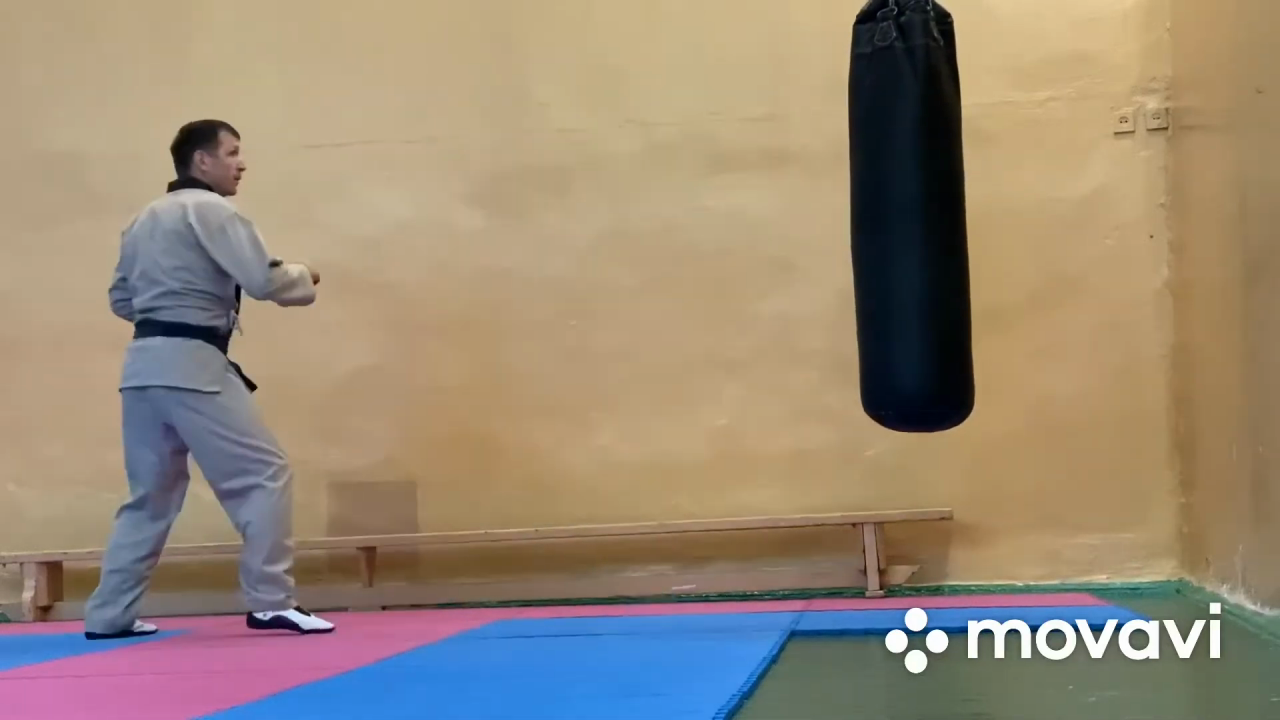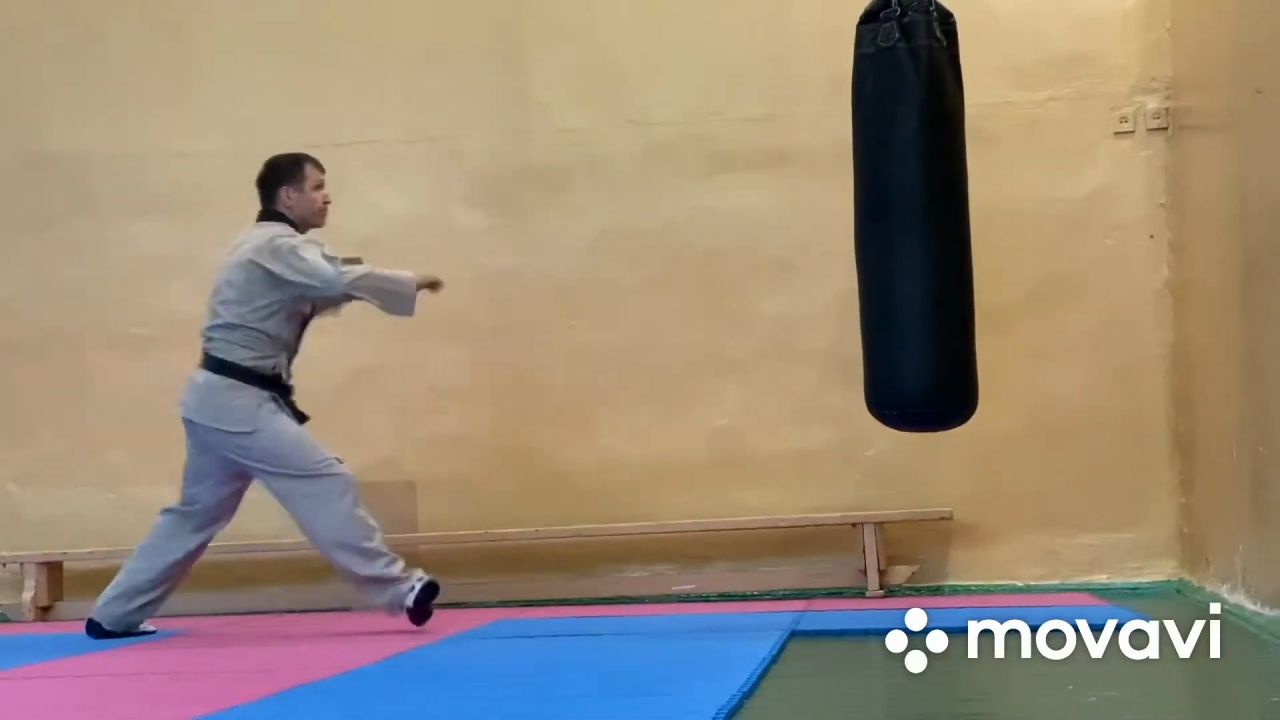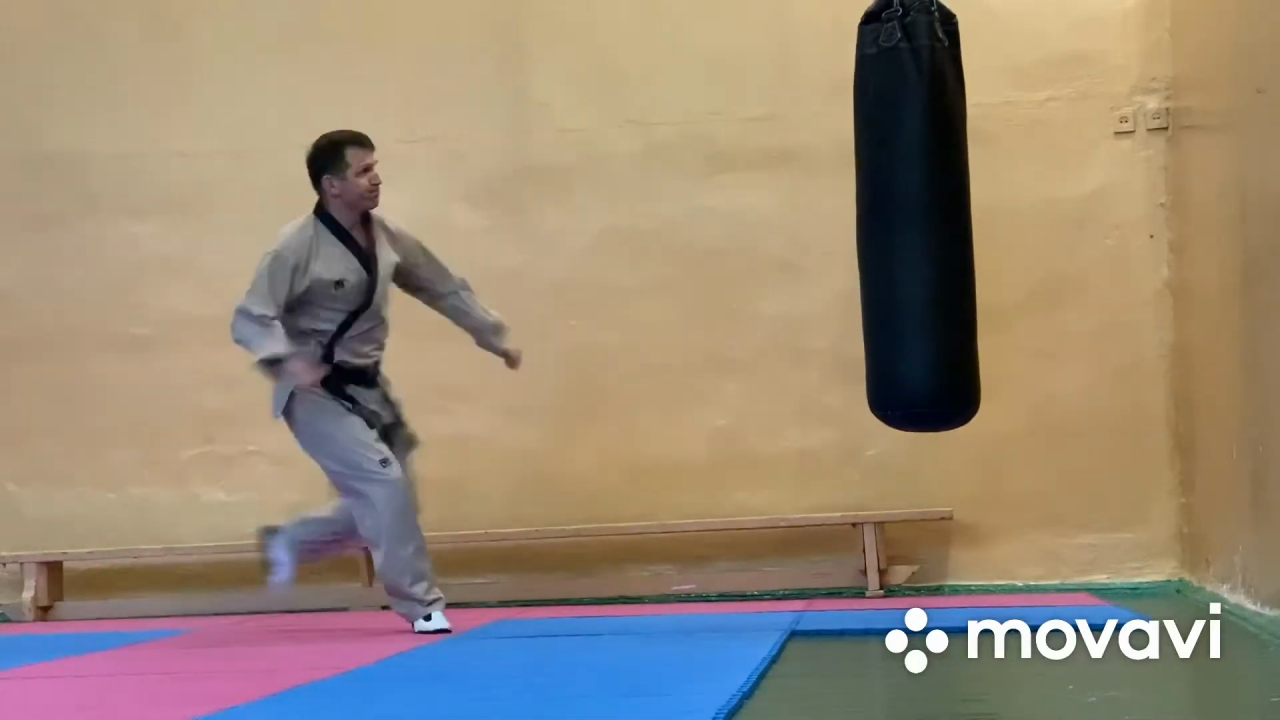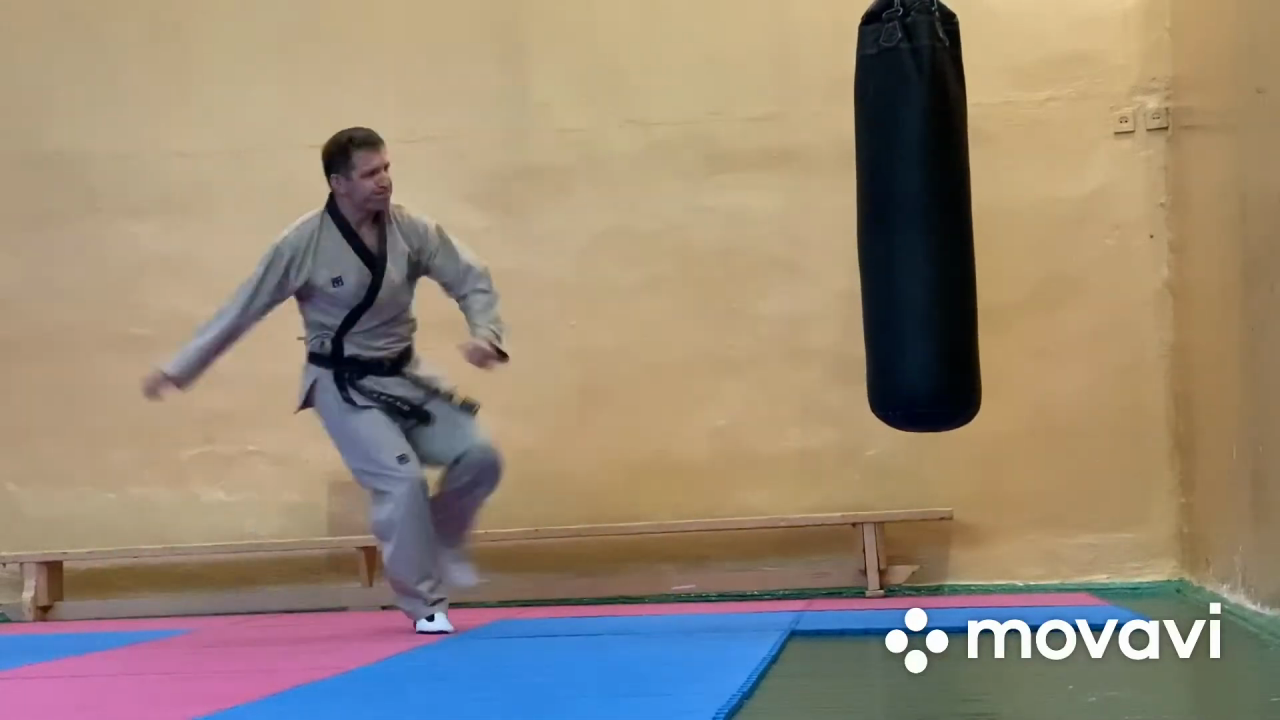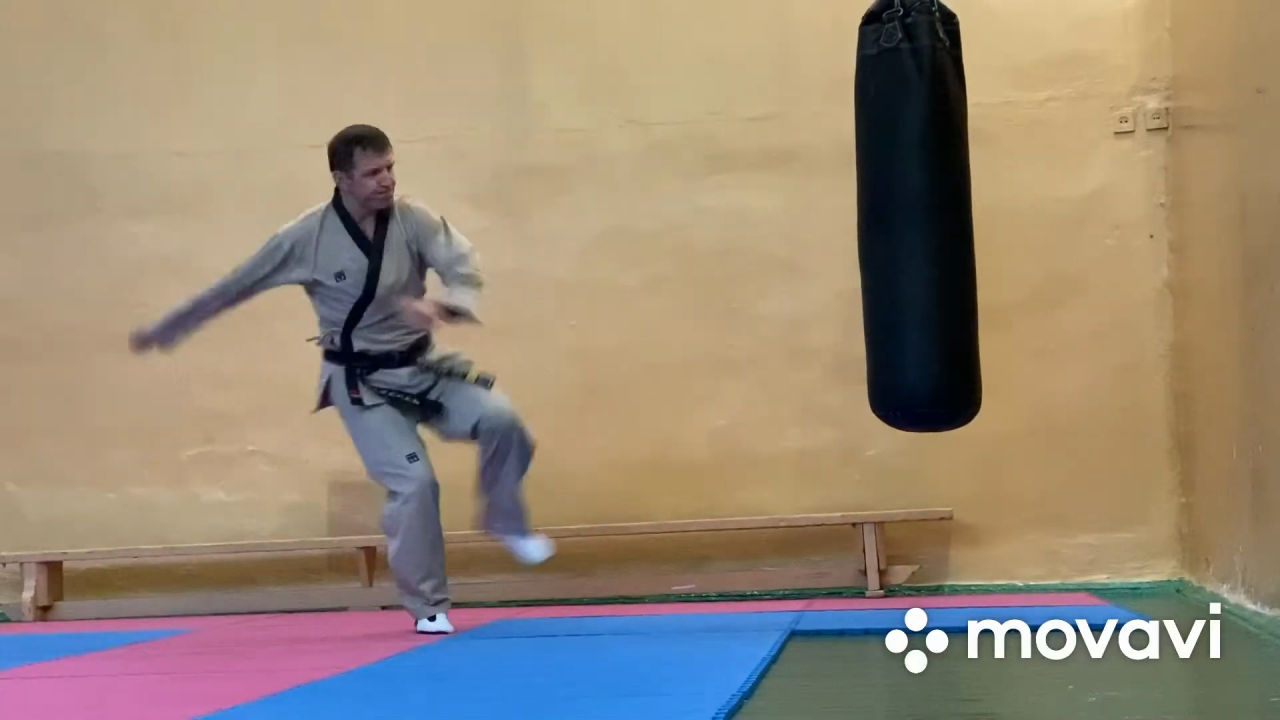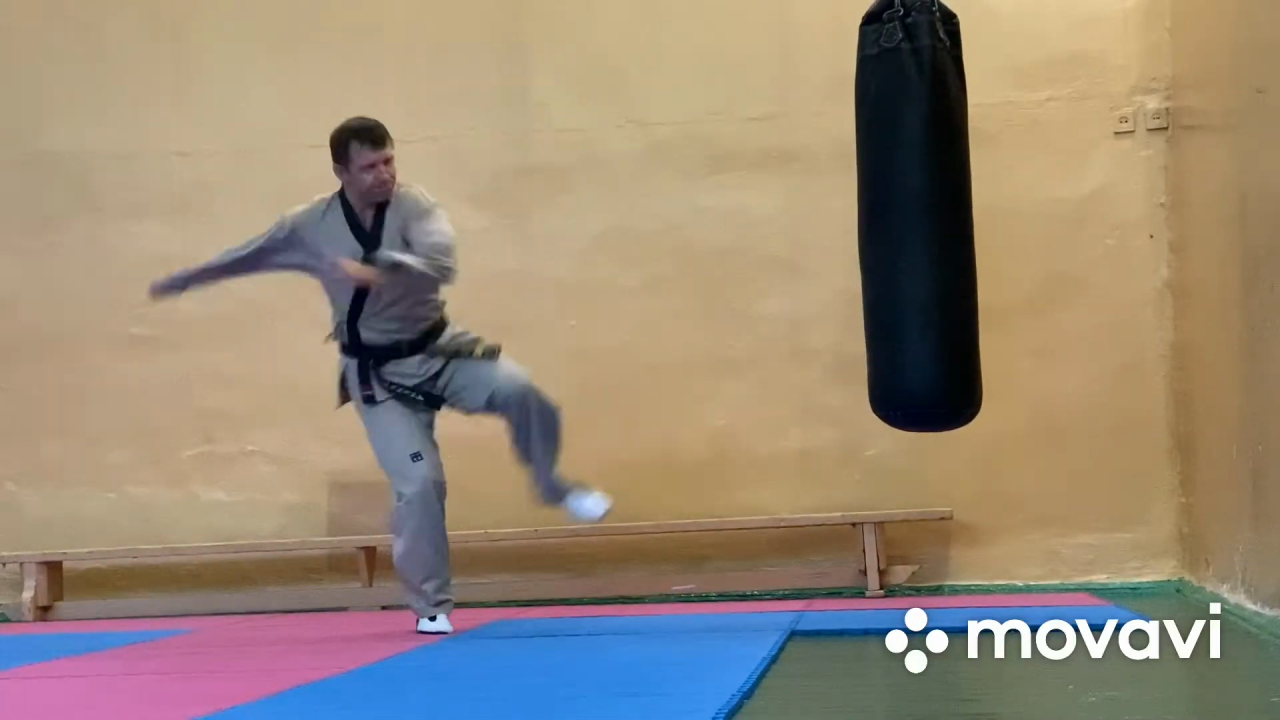
dt=0.3s
person 1, frame 1
left shoulder: (143, 220)
right shoulder: (211, 209)
left elbow: (121, 299)
right elbow: (264, 280)
right wrist: (304, 275)
left hip: (145, 364)
right hip: (192, 365)
left knee: (151, 497)
right knee: (263, 474)
left ankle: (110, 615)
right ankle: (271, 602)
person 1, frame 2
left shoulder: (261, 246)
right shoulder: (280, 244)
right elbow: (336, 281)
right wrist: (409, 283)
left hip: (215, 399)
right hip: (239, 403)
left knee: (197, 513)
right knee: (326, 485)
left ankle: (115, 614)
right ankle: (394, 586)
person 1, frame 3
left shoulder: (387, 236)
right shoulder: (296, 246)
left elbow: (445, 288)
right elbow: (251, 319)
left wrist: (496, 336)
right wrist: (288, 360)
left hip: (366, 387)
right hip: (314, 393)
left knee: (372, 501)
right knee: (385, 484)
left ankle: (291, 543)
right ankle: (422, 604)
person 1, frame 4
left shoulder: (410, 229)
right shoulder: (303, 242)
left elbow: (470, 278)
right elbow: (241, 309)
left wrist: (484, 336)
right wrist: (181, 368)
left hip: (400, 375)
right hip: (340, 386)
left knee: (478, 457)
right knee: (401, 482)
left ankle: (439, 545)
right ankle: (424, 604)
person 1, frame 5
left shoulder: (414, 219)
right shoulder: (305, 236)
left elbow: (463, 266)
right elbow: (232, 288)
left wrist: (444, 304)
right wrist: (164, 332)
left hip: (420, 363)
right hip: (360, 381)
left knee: (501, 423)
right knee: (413, 482)
left ankle: (504, 523)
right ankle: (429, 605)
person 1, frame 6
left shoulder: (414, 205)
right shoulder: (310, 226)
left elbow: (440, 260)
right elbow: (241, 259)
left wrist: (377, 272)
right wrist: (178, 281)
left hip: (438, 351)
right hip: (378, 373)
left knee: (520, 394)
right knee: (419, 483)
left ankle: (553, 488)
right ankle: (431, 604)
